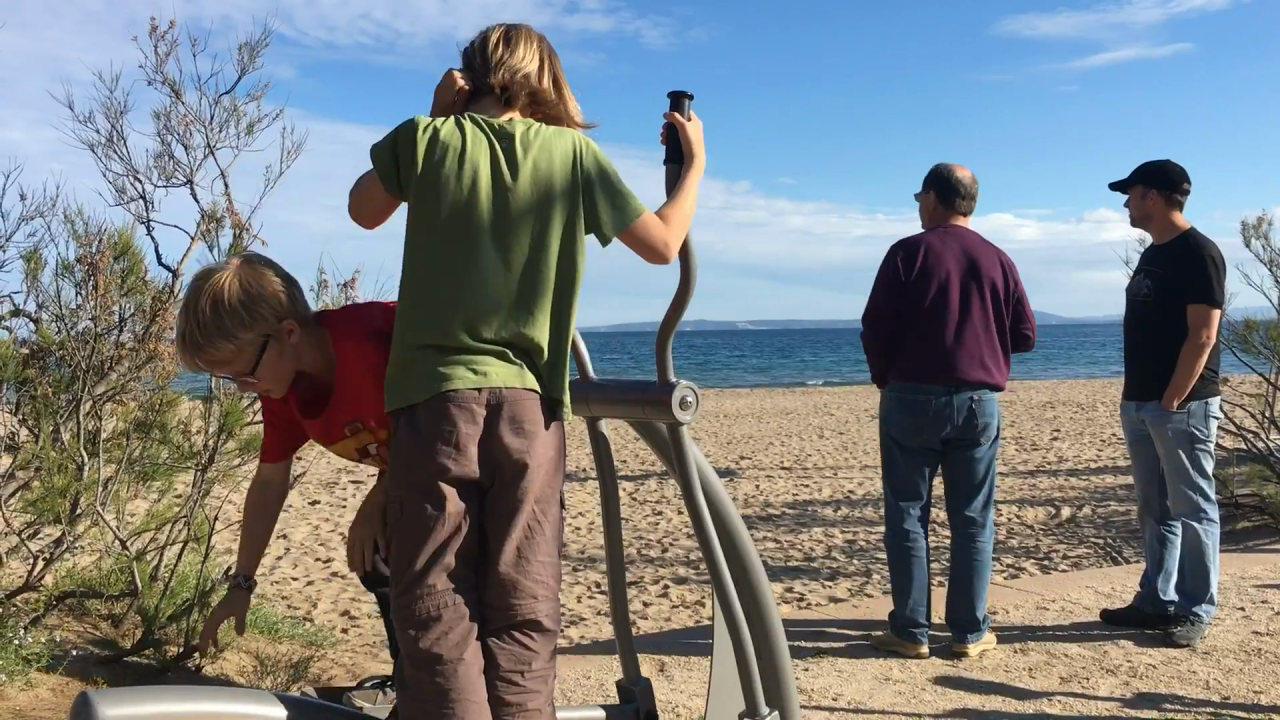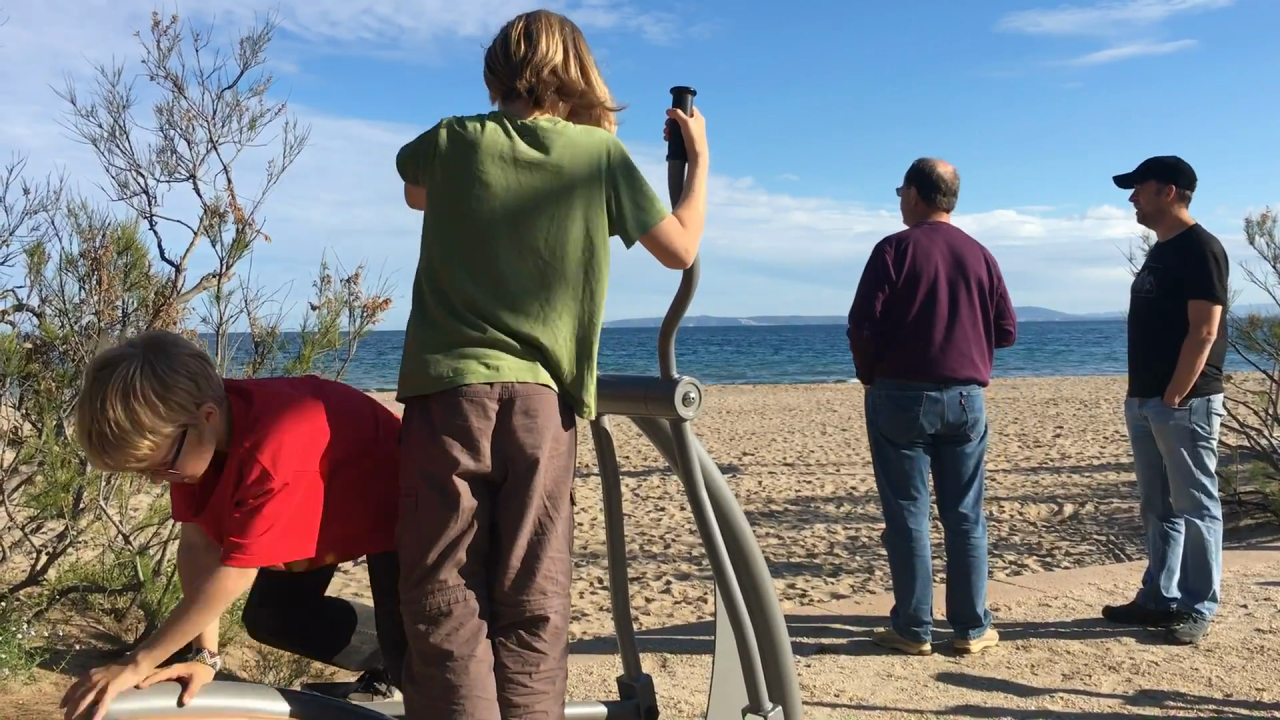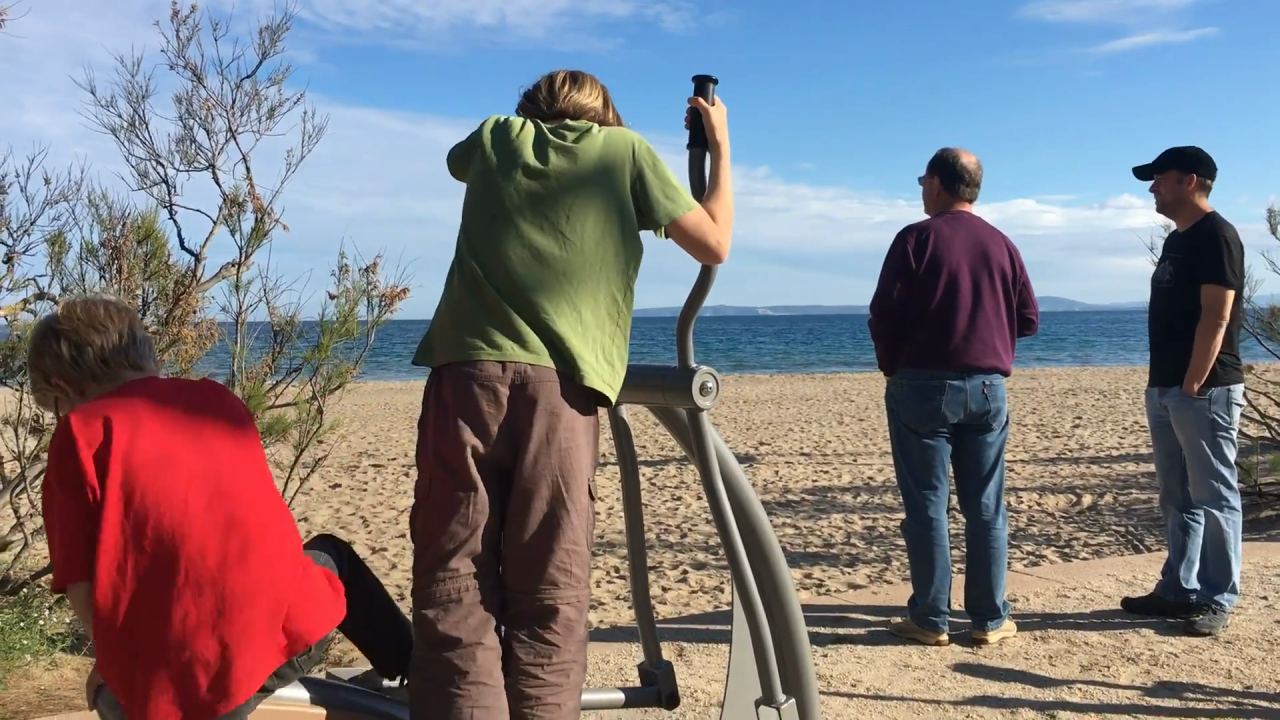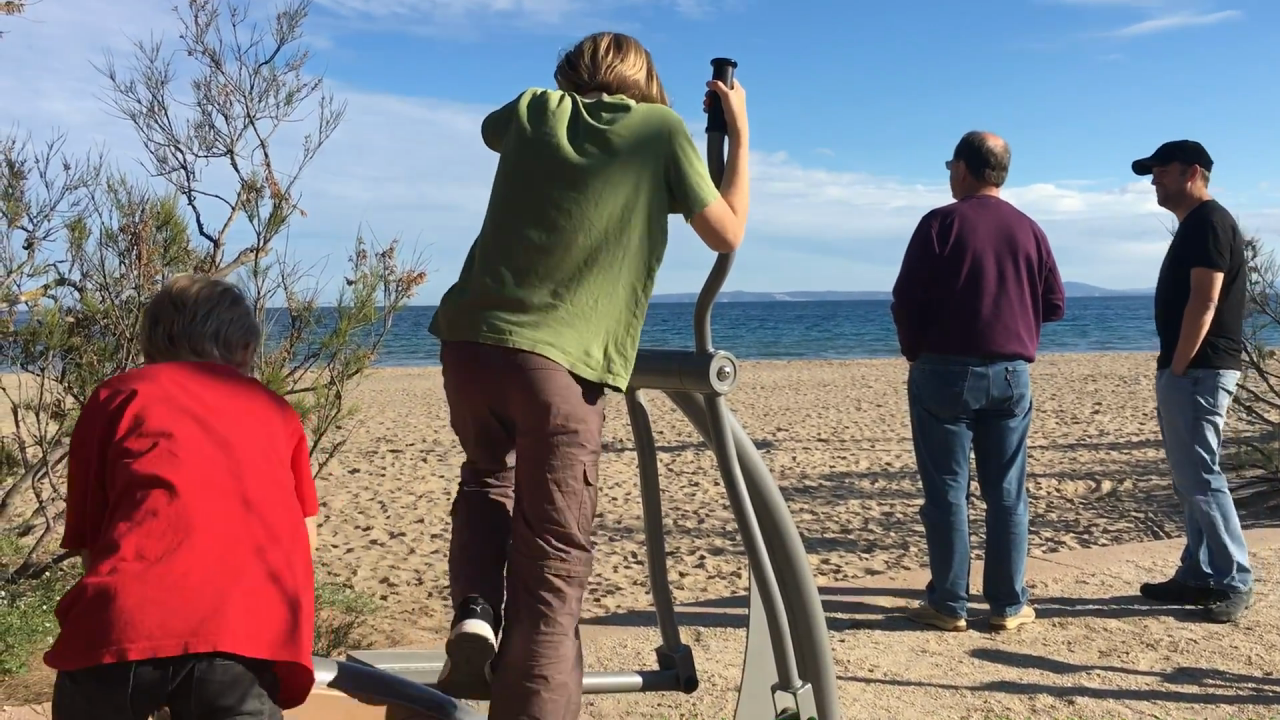
dt=1s
person 1, frame 1
left shoulder: (426, 141)
right shoulder: (571, 151)
left elbow: (363, 212)
right elbow: (662, 243)
right wrist: (694, 161)
left hip: (434, 396)
right hip: (527, 401)
left knee: (437, 606)
right knee: (523, 610)
person 1, frame 2
left shoulder: (451, 141)
right shoulder: (599, 153)
left elbow: (414, 196)
right elbow: (680, 250)
right wrist: (698, 156)
left hip: (452, 391)
right hip: (544, 398)
left knee: (446, 597)
right knee: (532, 603)
person 1, frame 3
left shoulder: (493, 138)
right shoulder: (624, 148)
right elbow: (713, 244)
right wrist: (720, 147)
left hip: (467, 375)
right hip: (558, 386)
left knee: (454, 596)
right knee: (547, 601)
person 1, frame 4
left shoulder: (531, 110)
right shoulder: (661, 128)
right elbow: (728, 235)
right wrist: (739, 132)
left hip: (472, 344)
right hip: (561, 364)
left knee: (487, 479)
right knee: (549, 572)
left ankle: (476, 612)
person 2, frame 1
left shoulder: (907, 253)
right shoulder: (997, 260)
left elbow: (875, 330)
right elbow: (1025, 336)
left wrist: (883, 378)
left hip: (912, 399)
right hip: (978, 402)
left knee: (907, 517)
right knee: (972, 521)
left ankle: (910, 630)
right ankle: (970, 631)
person 2, frame 2
left shoulder: (895, 249)
right shoulder: (980, 254)
left elbow: (864, 328)
right elbow: (1006, 330)
left wrist: (870, 375)
left hip: (901, 396)
right hip: (966, 398)
left knee: (907, 514)
right knee: (966, 516)
left ankle: (913, 628)
right ankle: (972, 627)
person 2, frame 3
left shoulder: (916, 238)
right shoulder: (1002, 244)
left elbow: (885, 314)
right elbow: (1028, 319)
left wrist: (891, 366)
left hip: (923, 386)
right hip: (988, 388)
left knee: (927, 504)
right knee: (986, 507)
left ankle: (930, 618)
right ankle: (990, 618)
person 2, frame 4
left shoulder: (941, 223)
right shoulder: (1029, 229)
left elbow: (907, 300)
right elbow: (1054, 305)
left wrist: (914, 351)
left hip: (945, 372)
right hip: (1011, 374)
left knee: (947, 490)
right knee: (1007, 493)
left ankle: (948, 604)
right ankle: (1009, 604)
person 3, frame 1
left shoulder: (1198, 254)
right shoulder: (1152, 254)
left elbow: (1203, 337)
left wrist: (1172, 400)
right wrist: (1134, 395)
left hip: (1182, 405)
right hip: (1140, 404)
left knee: (1192, 510)
right knee: (1155, 510)
left ankle: (1195, 611)
right ankle: (1157, 600)
person 3, frame 2
left shoulder: (1201, 249)
right shoulder: (1159, 250)
left elbow: (1204, 333)
left wrist: (1174, 396)
left hip: (1184, 402)
right hip: (1144, 400)
left knee: (1195, 507)
right knee: (1158, 508)
left ankle: (1197, 608)
right ankle: (1160, 598)
person 3, frame 3
left shoulder: (1217, 236)
right shoulder: (1176, 239)
left elbow: (1216, 319)
left wrist: (1194, 384)
left hip: (1205, 391)
right hip: (1165, 389)
left knee: (1214, 498)
right knee: (1178, 498)
left ankle: (1217, 599)
right ankle: (1179, 589)
person 3, frame 4
left shoulder: (1209, 222)
right shoulder: (1193, 225)
left elbow: (1204, 303)
left wrist: (1177, 367)
right wrist: (1172, 368)
left hip: (1199, 370)
right hip: (1187, 370)
left knee: (1198, 477)
right knee: (1192, 480)
left ankle: (1234, 581)
right ankle: (1200, 575)
person 4, frame 1
left shoulder: (372, 346)
right shoulder: (282, 392)
right elbow: (269, 483)
left wrist: (377, 503)
right wrist: (240, 586)
right knee: (381, 563)
person 4, frame 2
left shoulder: (273, 448)
right shoulder: (181, 435)
left elbow: (235, 572)
right elbow: (198, 545)
left wrist: (140, 663)
right wrist: (206, 655)
left hip: (388, 506)
left knee: (406, 653)
right knee: (269, 616)
right ankle: (383, 665)
person 4, frame 3
left shoulder: (79, 437)
right shoulder: (216, 400)
left elbow: (80, 584)
left wrist: (127, 673)
right hip: (292, 624)
right knee: (327, 557)
person 4, frame 4
left shoulder: (117, 396)
right shoulder: (275, 411)
left elbow: (89, 541)
right elbow: (301, 537)
left hip: (127, 625)
right hip: (244, 635)
